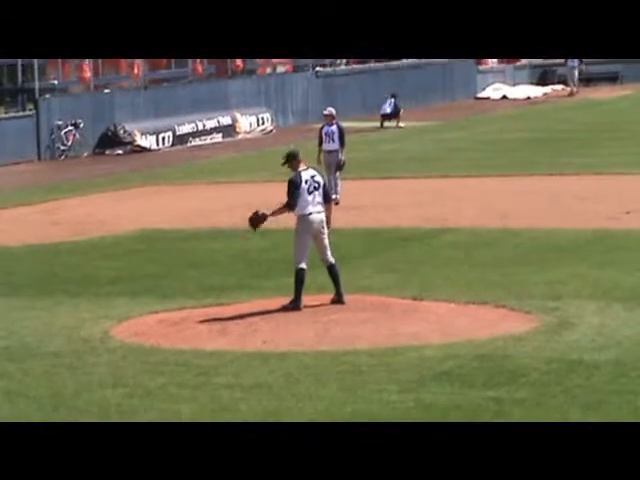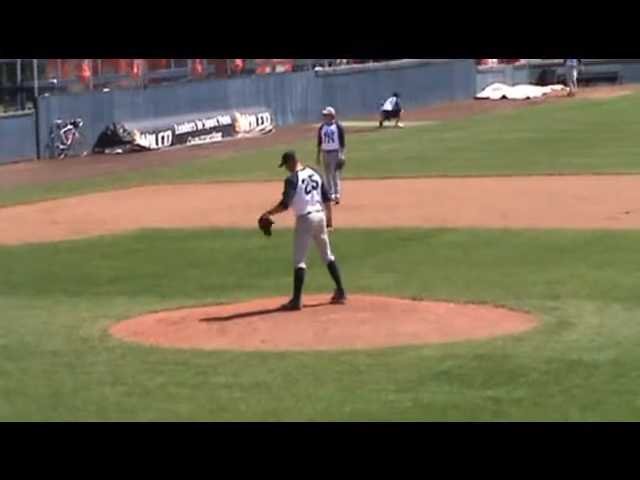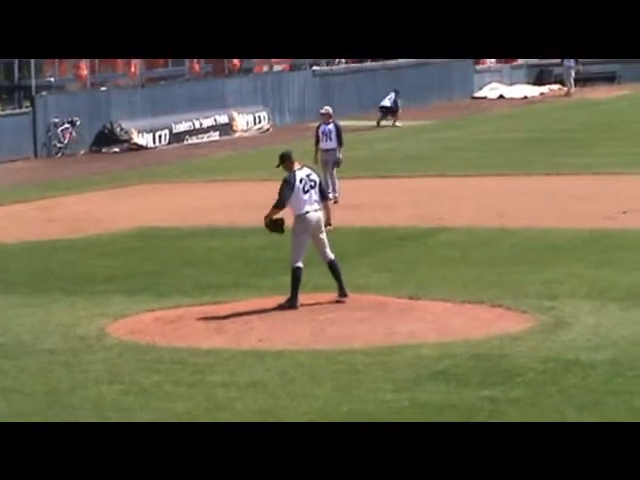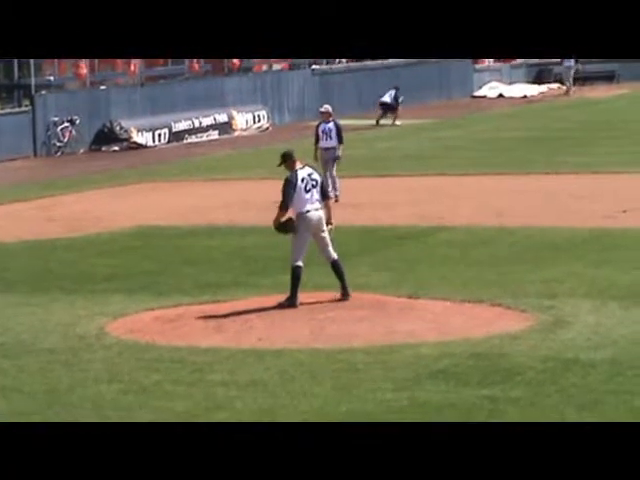
dt=0.1s
person 1, frame 1
left shoulder: (295, 179)
right shoulder: (317, 175)
left elbow: (291, 205)
right elbow: (328, 200)
left wrist: (272, 213)
right wrist: (328, 220)
left hip: (306, 220)
right hip: (320, 218)
left knee: (300, 262)
right knee: (327, 258)
left ankle: (297, 301)
right ankle: (339, 294)
person 1, frame 2
left shoulder: (292, 179)
right shoulder: (315, 174)
left elbow: (285, 204)
right elbow: (327, 199)
left wrist: (268, 213)
right wrist: (329, 219)
left hip: (305, 219)
right hip: (320, 216)
left knee: (299, 261)
right knee: (328, 255)
left ankle: (296, 300)
right ankle: (340, 291)
person 1, frame 3
left shoulder: (289, 179)
right shoulder: (313, 173)
left elbow: (281, 204)
right elbow: (325, 198)
left wrist: (269, 216)
right wrist: (328, 218)
left hip: (303, 219)
right hip: (318, 215)
left knee: (296, 260)
right knee: (327, 254)
left ankle: (293, 300)
right ankle: (342, 289)
person 1, frame 4
left shoulder: (291, 178)
right shoulder: (314, 173)
left elbow: (286, 205)
right elbow: (326, 197)
left wrist: (277, 219)
right wrist: (329, 218)
left hip: (304, 218)
right hip: (319, 215)
left knee: (297, 259)
right knee: (330, 254)
left ankle: (293, 298)
right ankle: (345, 289)
